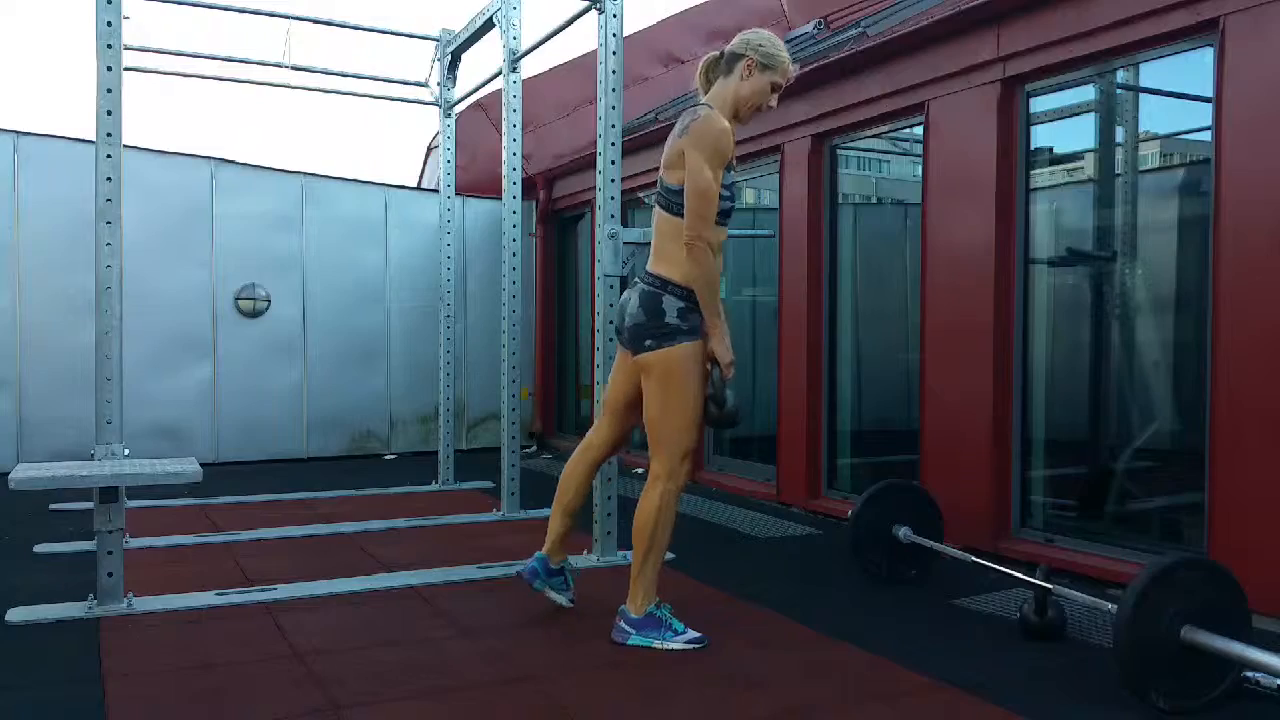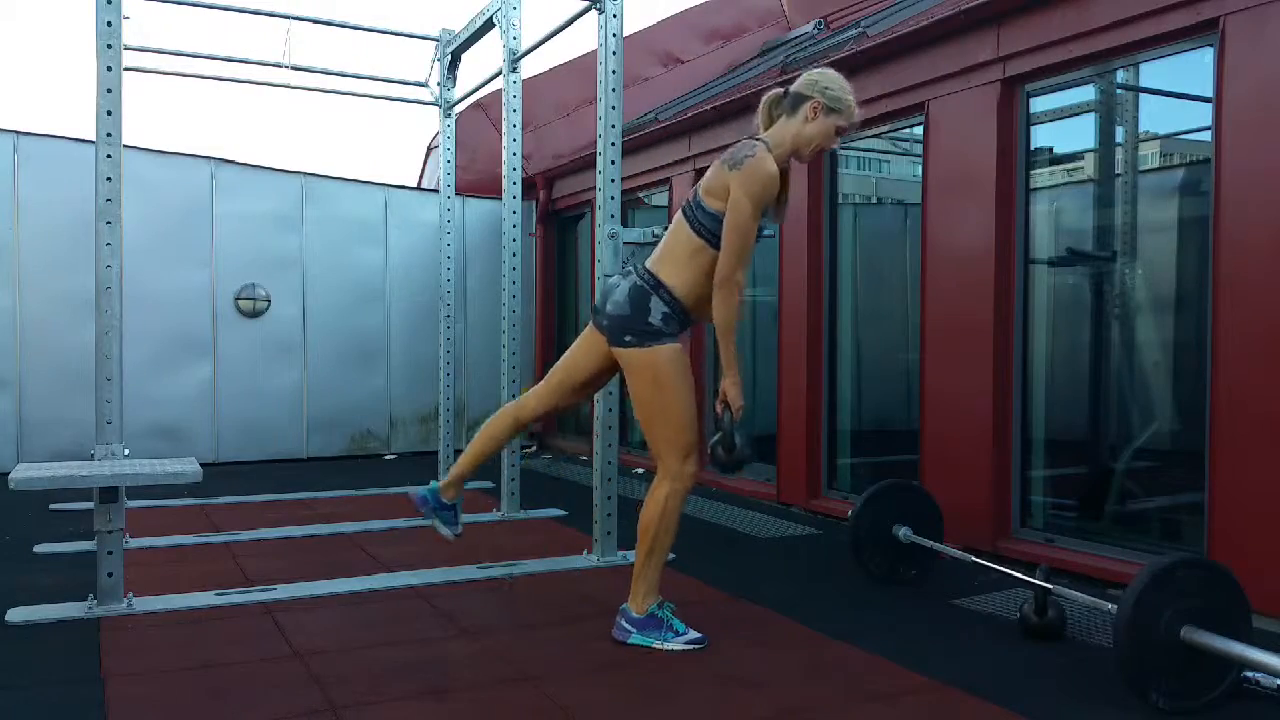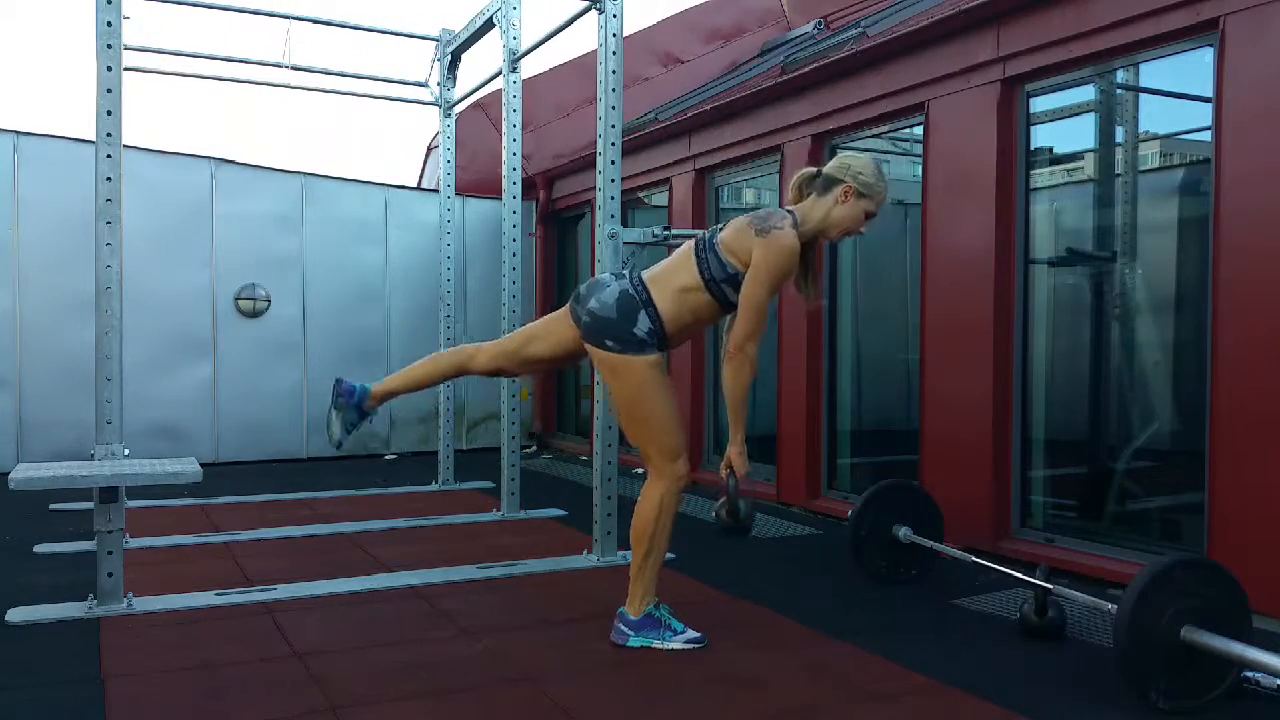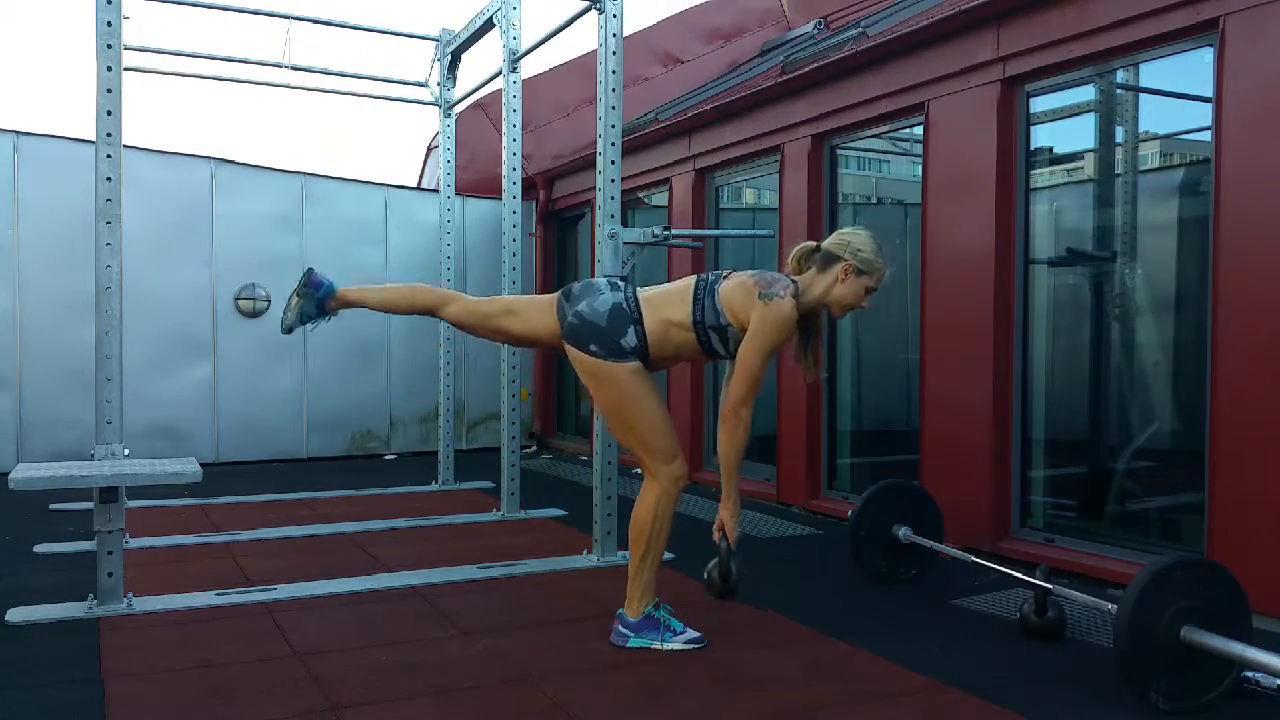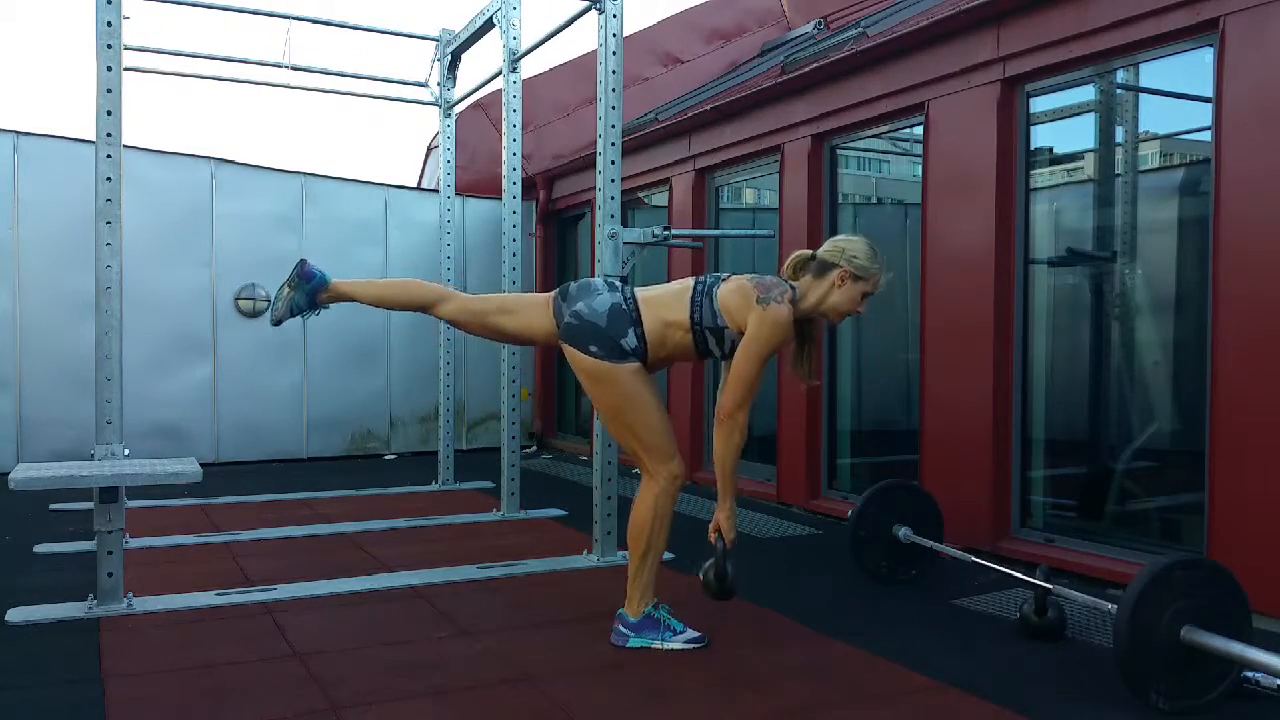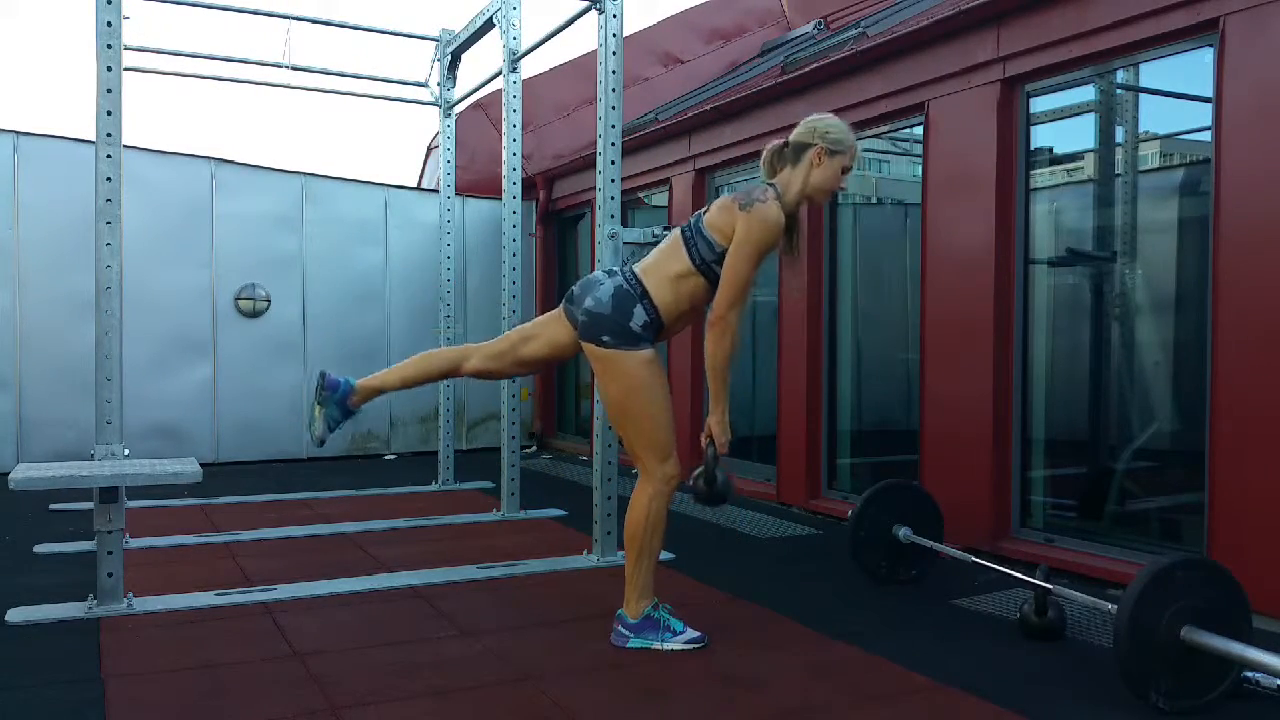
dt=0.5s
person 1, frame 1
left shoulder: (698, 125)
right shoulder: (709, 125)
right elbow: (698, 242)
left wrist: (710, 325)
right wrist: (718, 332)
left hip: (650, 305)
right hip: (669, 312)
left knee: (604, 437)
right knee: (671, 469)
left ankle: (549, 558)
right ankle: (638, 616)
person 1, frame 2
left shoulder: (756, 159)
right shoulder: (761, 167)
left elbow: (719, 275)
right elbow: (726, 282)
left wrist: (726, 370)
right wrist: (730, 375)
left hip: (631, 299)
right hip: (649, 315)
left knee: (538, 402)
right knee: (679, 468)
left ankle: (445, 491)
right ankle: (639, 614)
person 1, frame 3
left shoulder: (778, 228)
right shoulder: (782, 239)
left elbow: (736, 341)
right elbow: (739, 350)
left wrist: (734, 437)
right wrist: (737, 442)
left hip: (609, 301)
right hip: (626, 323)
left knee: (486, 358)
right knee: (670, 470)
left ankle: (365, 396)
right ankle: (637, 615)
person 1, frame 4
left shoulder: (778, 296)
right shoulder: (780, 309)
left elbow: (734, 405)
right elbow: (735, 412)
left wrist: (729, 493)
right wrist: (730, 500)
left hip: (594, 305)
right hip: (606, 330)
left knee: (454, 306)
right knee: (667, 472)
left ankle: (328, 295)
right ankle: (636, 617)
person 1, frame 5
left shoulder: (773, 299)
right shoulder: (778, 311)
left elbow: (731, 408)
right elbow: (731, 414)
right wrist: (726, 503)
left hip: (592, 304)
right hip: (603, 330)
left knee: (447, 304)
right knee: (665, 472)
left ankle: (320, 286)
right ankle: (637, 617)
person 1, frame 6
left shoulder: (756, 200)
right shoulder: (767, 209)
left elbow: (713, 307)
right elbow: (721, 318)
right wrist: (718, 412)
left hip: (605, 299)
right hip: (623, 319)
left knee: (477, 357)
right knee: (661, 471)
left ankle: (348, 393)
right ankle: (635, 618)
